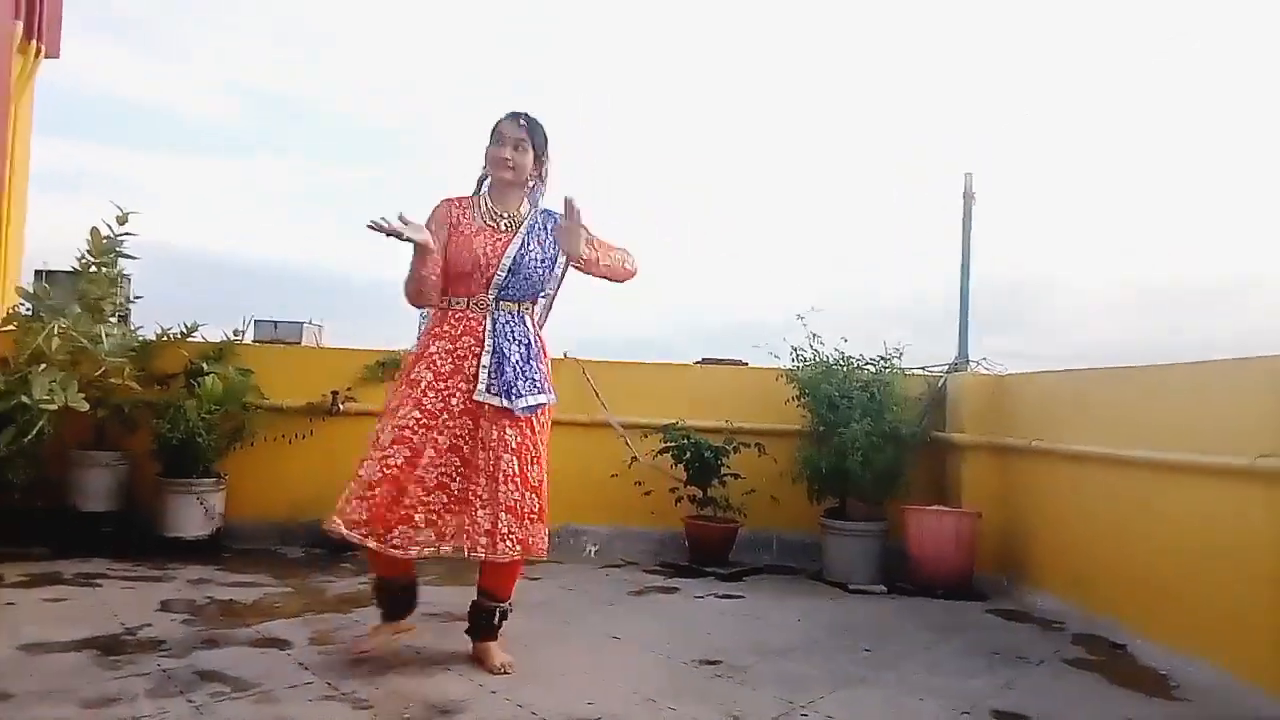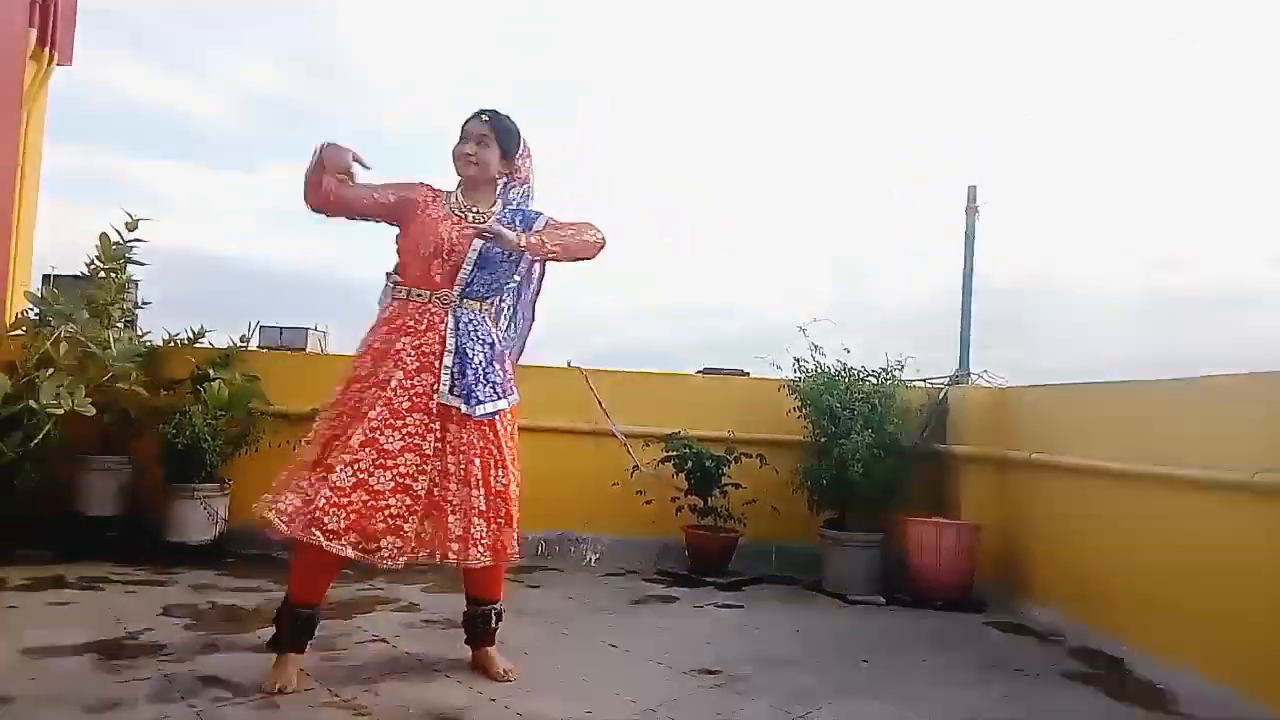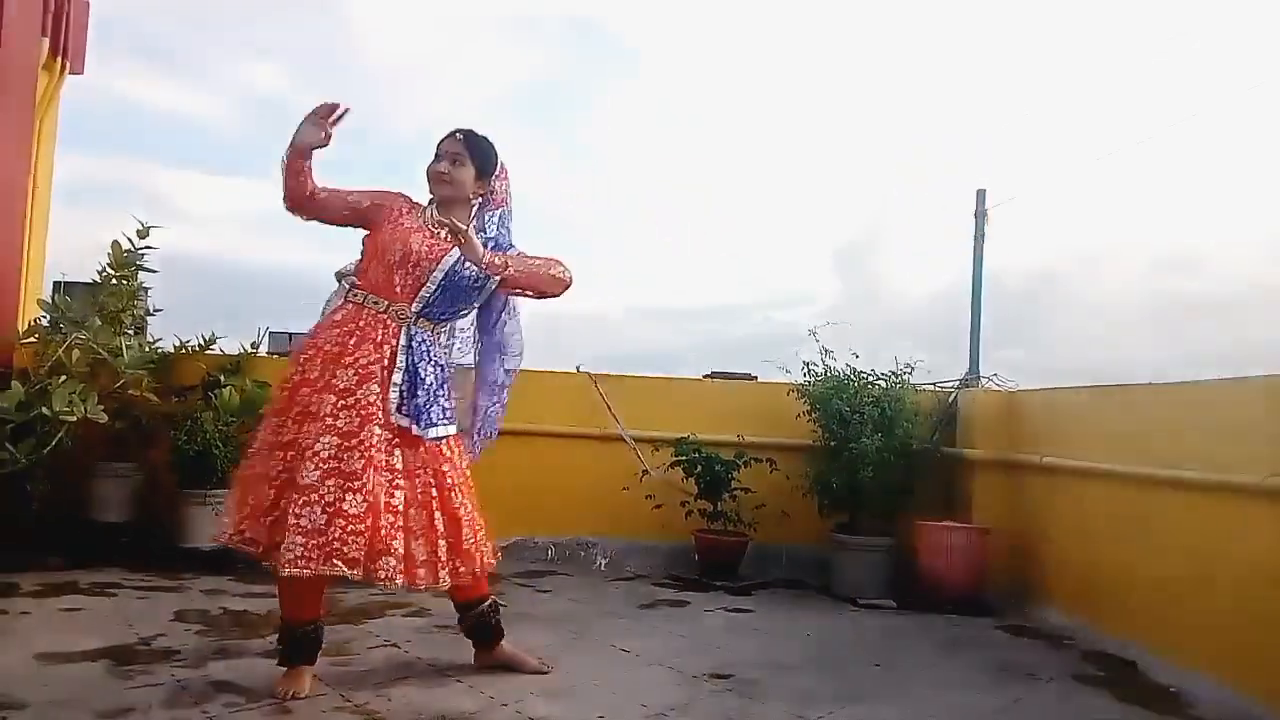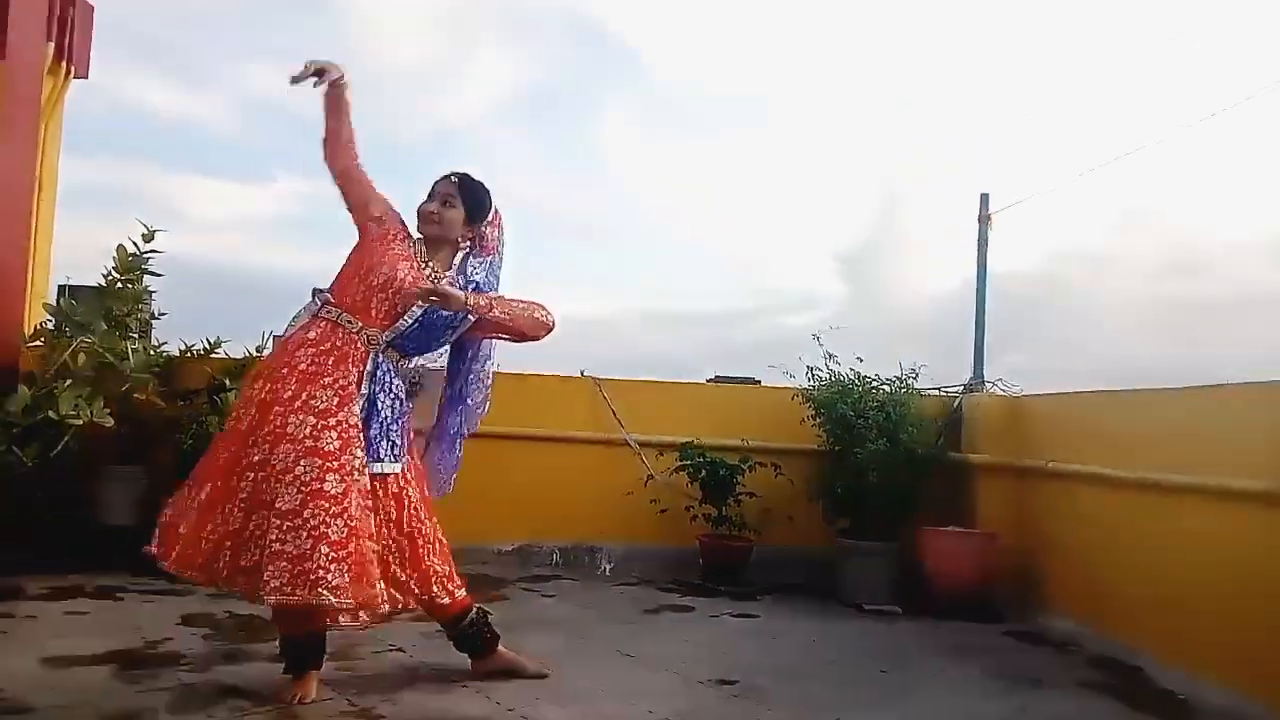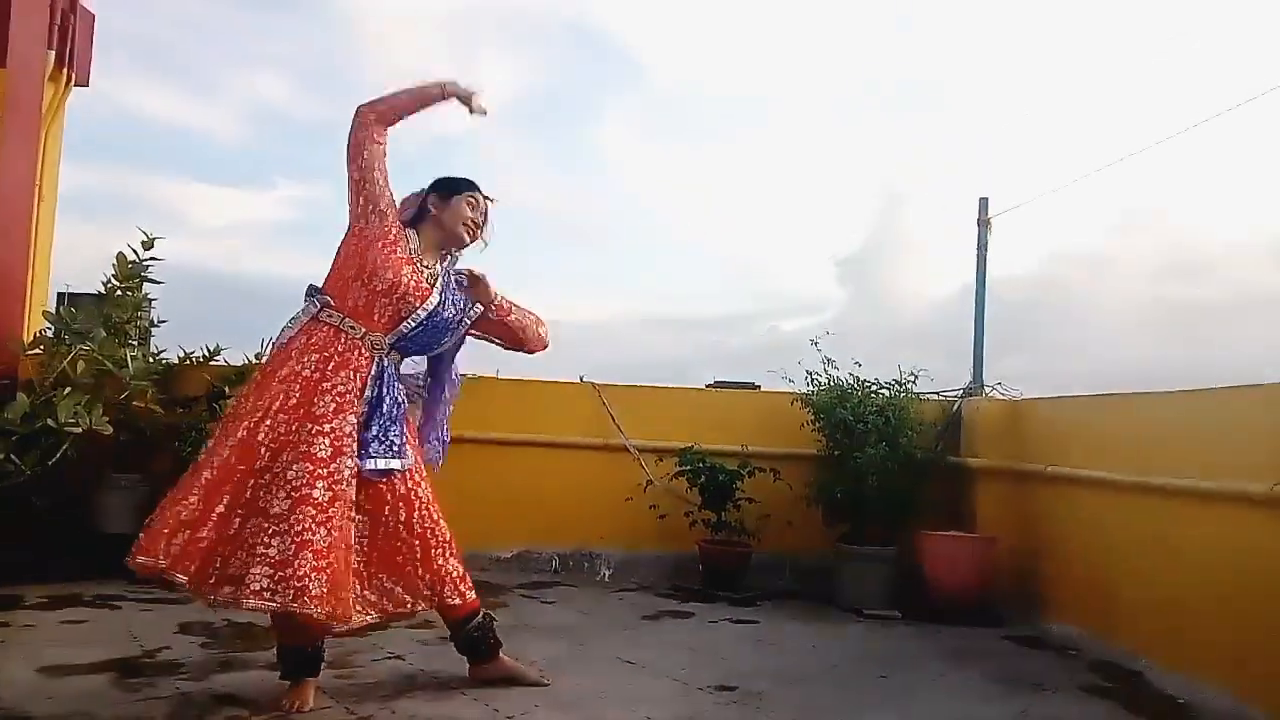
dt=0.2s
person 1, frame 1
left shoulder: (557, 226)
right shoulder: (453, 213)
left elbow: (624, 266)
right elbow: (422, 296)
left wrist: (578, 244)
right wrist: (423, 249)
left hip: (516, 369)
right hip: (443, 360)
left knee: (509, 500)
right knee: (396, 484)
left ankle: (486, 632)
right ankle: (396, 607)
person 1, frame 2
left shoulder: (525, 227)
right shoulder: (419, 202)
left elbow: (592, 239)
right elbow: (324, 199)
left wrist: (517, 242)
right wrist: (326, 164)
left hip: (471, 370)
right hip: (400, 356)
left knee: (484, 499)
right knee: (345, 487)
left ankle: (483, 641)
right ankle: (291, 641)
person 1, frame 3
left shoulder: (493, 260)
right shoulder: (396, 211)
left elbow: (558, 277)
right elbow: (301, 199)
left wrist: (485, 258)
right wrist: (304, 143)
left hip: (412, 381)
right hip: (341, 362)
left knee: (441, 509)
right knee: (313, 504)
left ankle: (490, 641)
right ankle: (299, 655)
person 1, frame 4
left shoulder: (472, 303)
right shoulder: (387, 233)
left elbow: (540, 321)
right elbow: (340, 157)
left wrist: (470, 305)
right wrist: (335, 89)
left hip: (369, 401)
right hip: (305, 377)
left knee: (403, 532)
right knee: (296, 521)
left ankle: (482, 646)
right ankle: (304, 661)
person 1, frame 5
left shoulder: (461, 296)
right shoulder: (379, 224)
left elbow: (533, 339)
right elbow: (367, 127)
left wrist: (491, 299)
right wrist: (445, 91)
left hip: (373, 402)
right hip: (304, 380)
left knee: (413, 527)
right knee: (289, 526)
left ankle: (484, 652)
